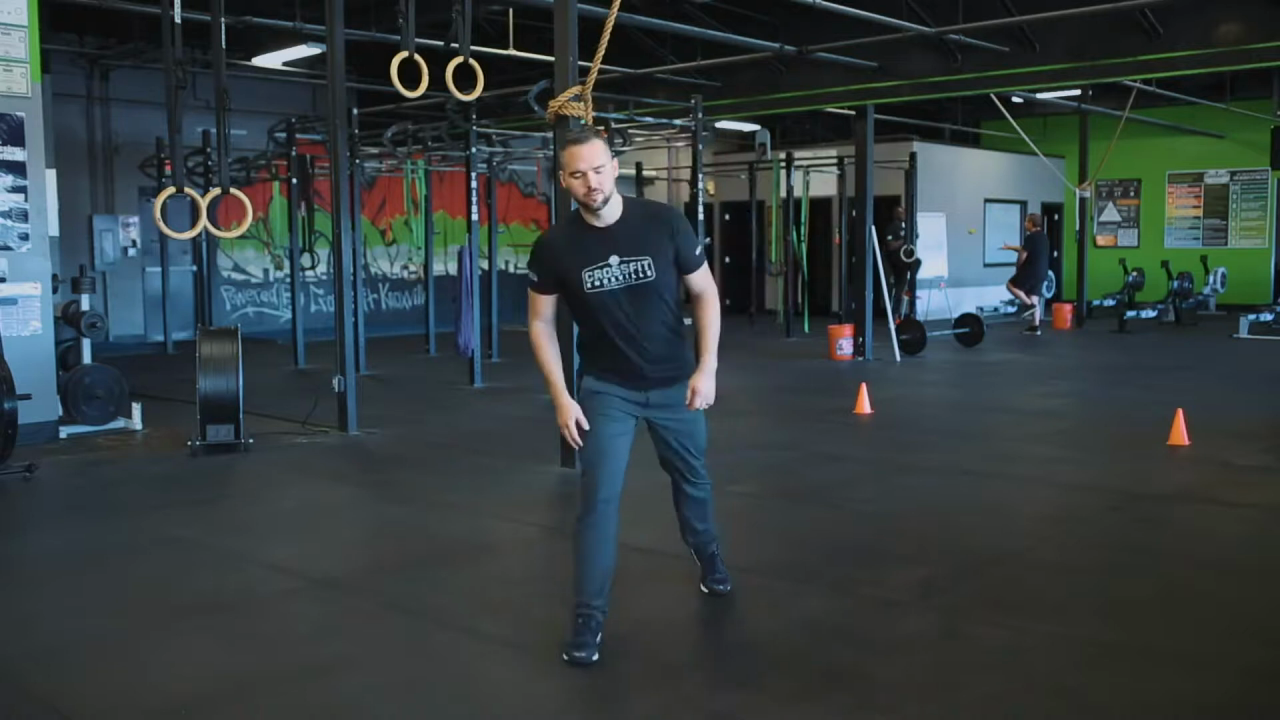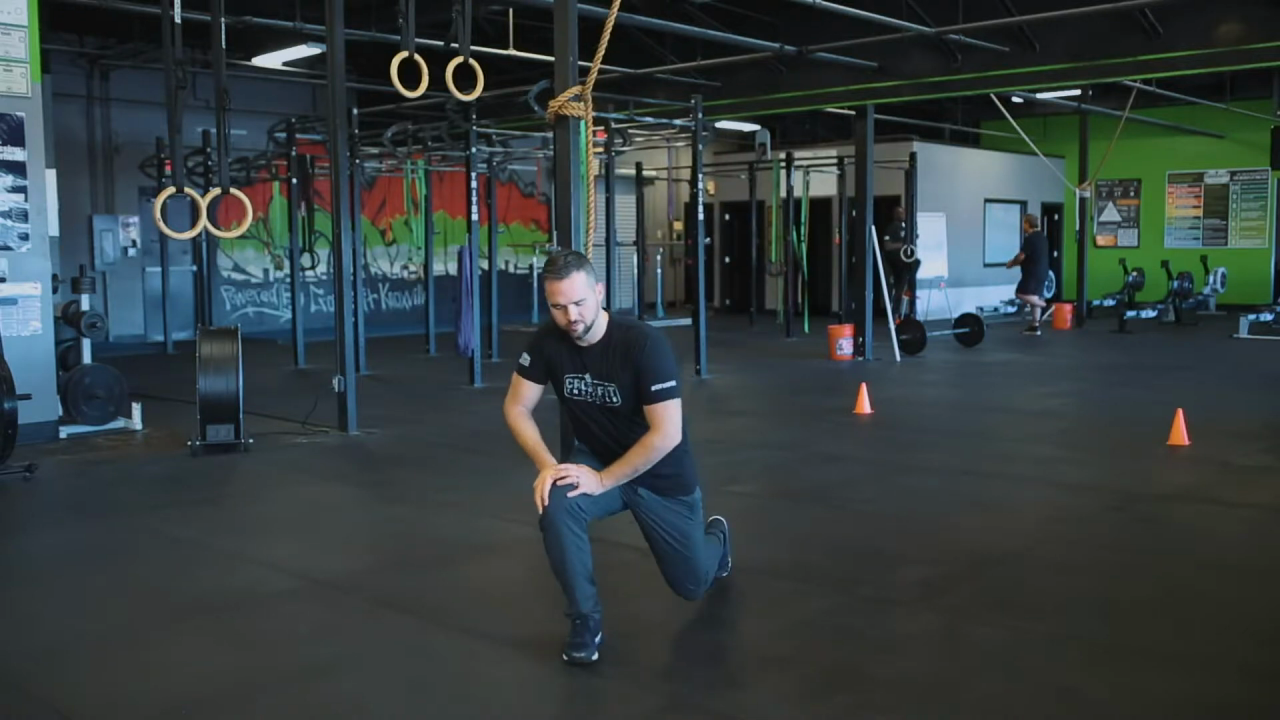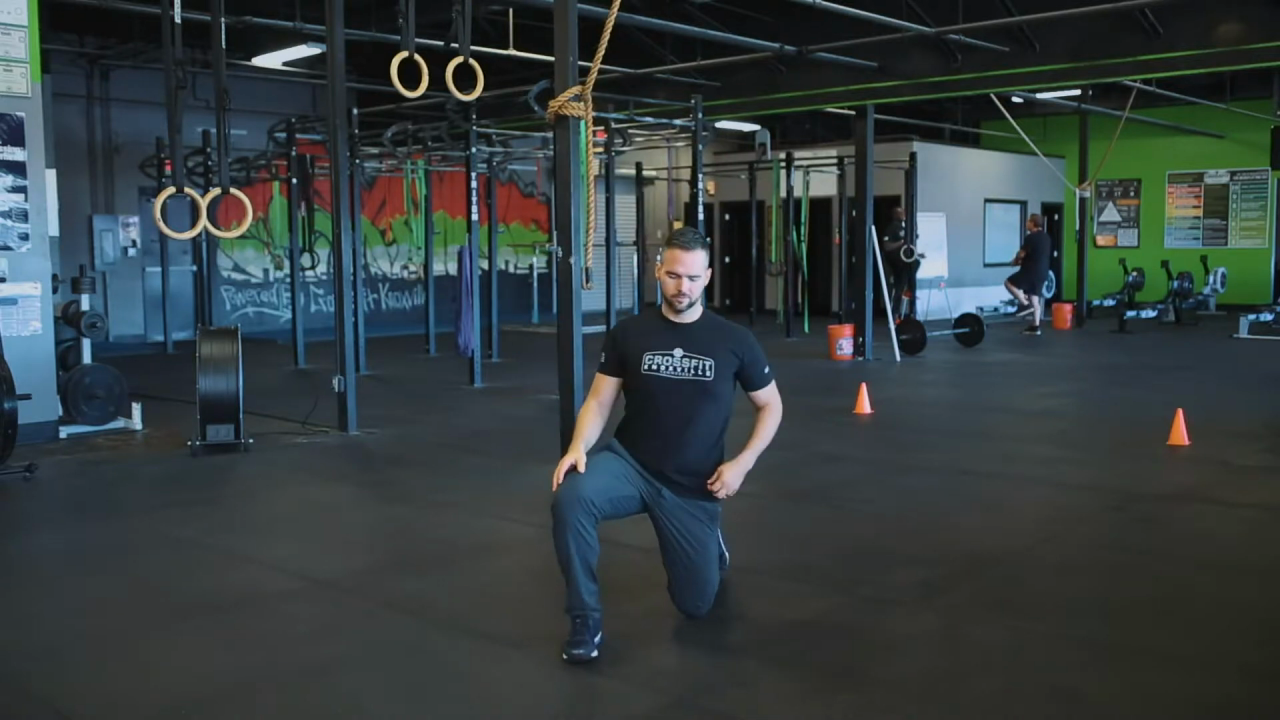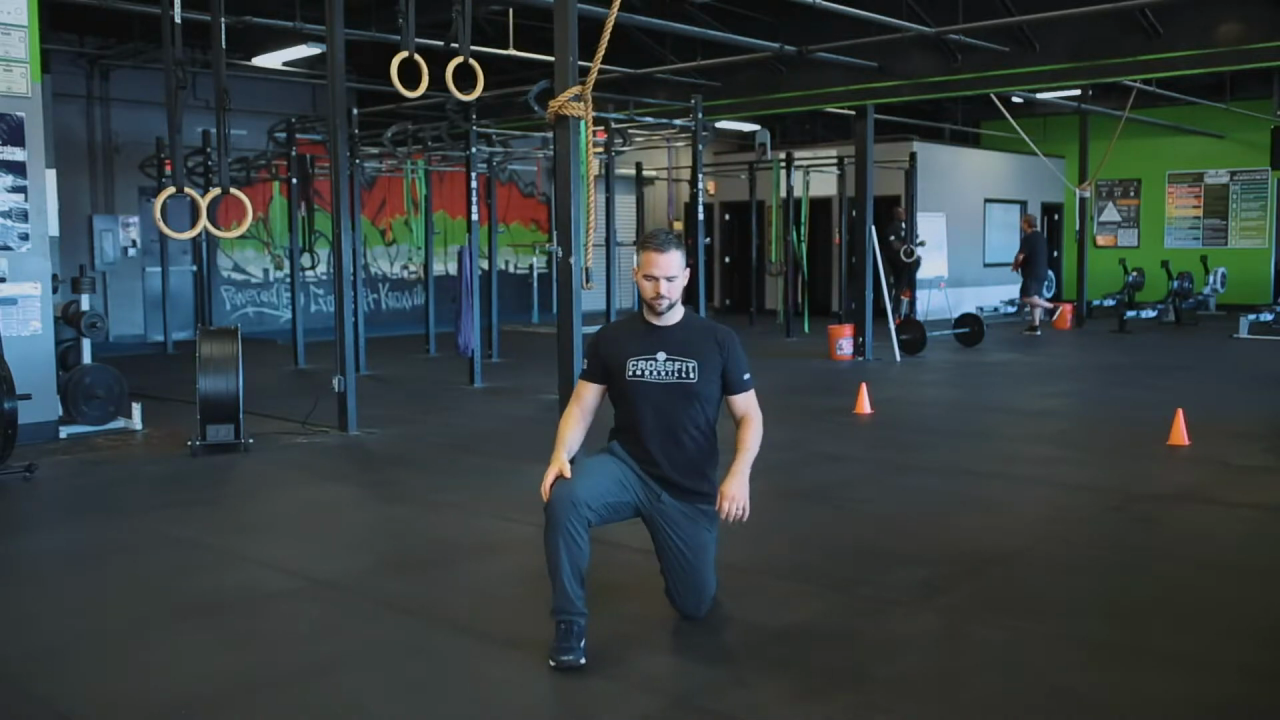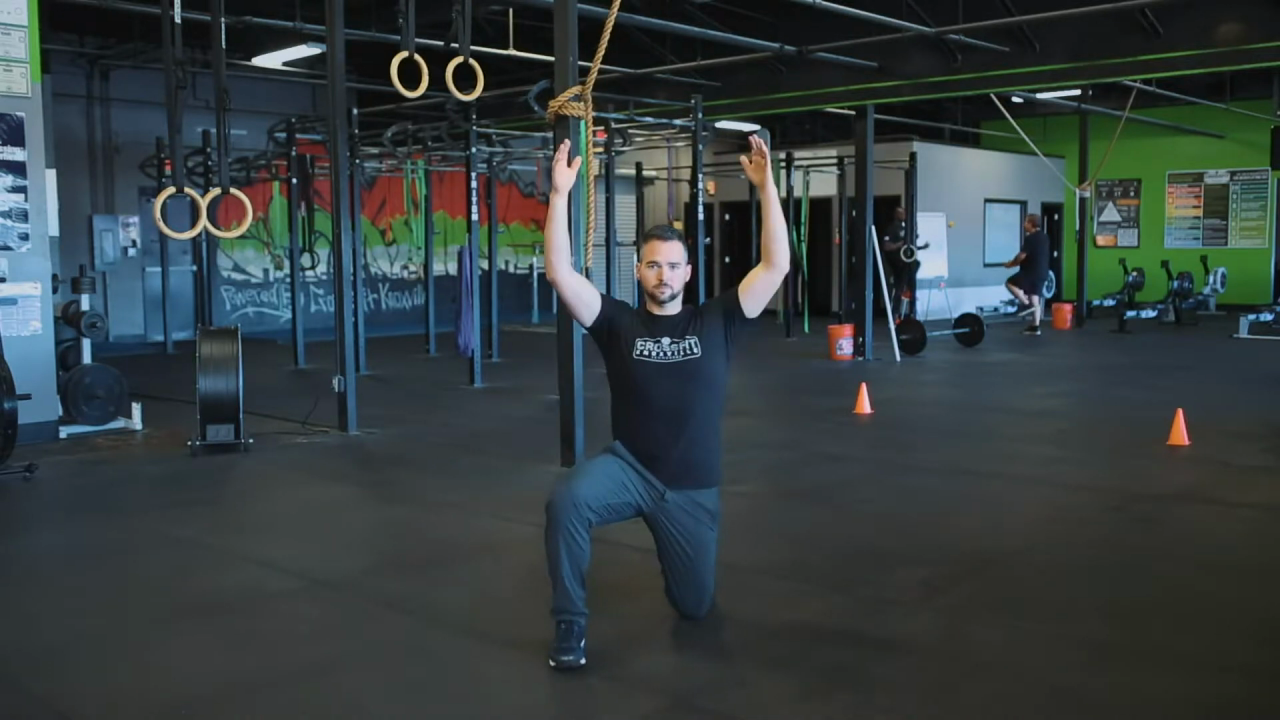
dt=1s
person 1, frame 1
left shoulder: (664, 222)
right shoulder: (554, 245)
left elbow: (705, 293)
right elbow: (541, 322)
left wrist: (707, 367)
right wrist: (561, 397)
left hip: (672, 383)
right hip: (606, 388)
left knee: (691, 476)
right knee: (599, 496)
left ankle: (706, 551)
right ankle: (588, 615)
person 1, frame 2
left shoulder: (644, 344)
right shoulder: (547, 342)
left elbow: (667, 435)
right elbow: (516, 408)
left wrist: (603, 481)
right wrist: (546, 465)
left hip: (662, 474)
right hip: (597, 459)
left knee: (691, 583)
right knee: (555, 504)
left ankle: (714, 537)
right ankle: (585, 619)
person 1, frame 3
left shoulder: (734, 340)
right shoulder: (629, 333)
left elbow: (771, 407)
right elbow: (599, 402)
left wrist: (742, 463)
right wrist: (577, 448)
left hip: (693, 484)
right hip: (629, 462)
left knee: (696, 604)
right knee: (569, 497)
left ankle: (710, 544)
right ankle: (585, 618)
person 1, frame 4
left shoulder: (718, 341)
right shoulder: (610, 339)
left elbow: (749, 416)
right elbow: (581, 407)
left wrist: (739, 473)
right wrist: (560, 455)
left hip: (690, 486)
right hip: (625, 466)
left knee: (695, 606)
right knee: (563, 500)
left ankle: (680, 552)
right ankle: (569, 624)
person 1, frame 5
left shoulder: (716, 322)
right shoulder: (618, 323)
left elbow: (777, 266)
right elbow: (559, 272)
left wrist: (766, 186)
right wrist: (560, 193)
left hip: (691, 488)
right hip: (628, 467)
left knee: (694, 606)
right knee: (566, 502)
left ankle: (672, 551)
right ankle: (570, 623)
